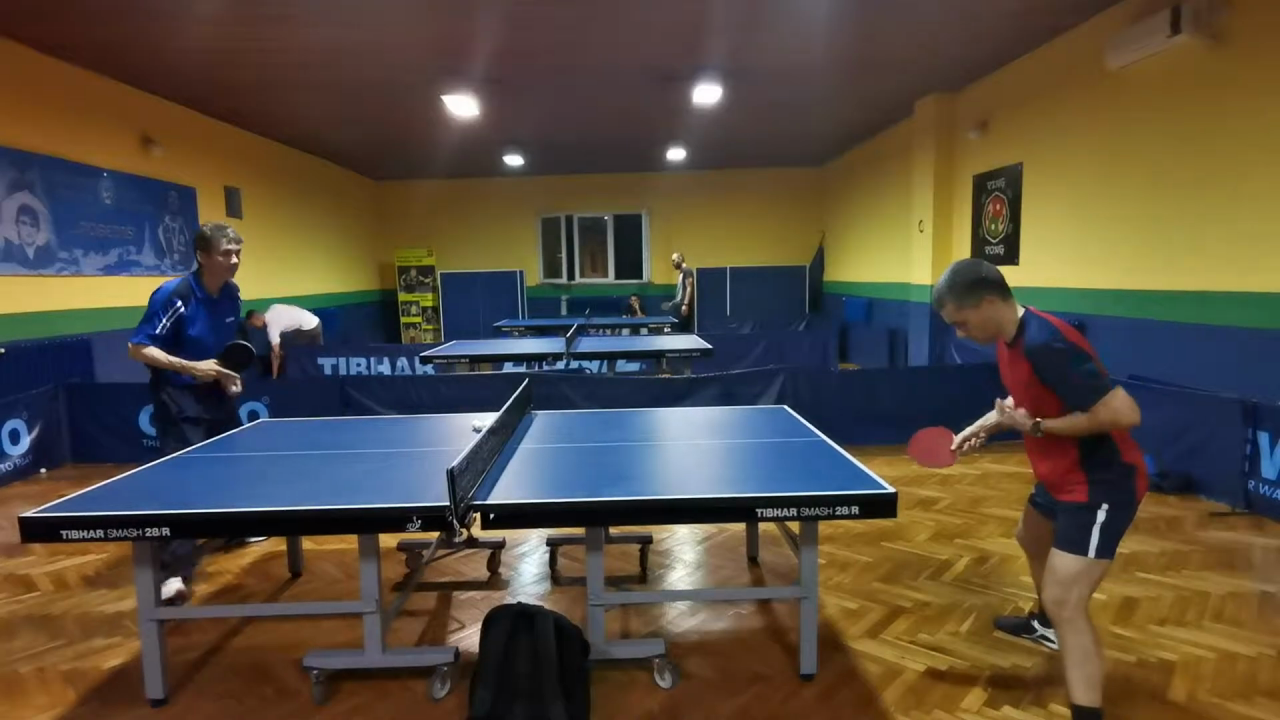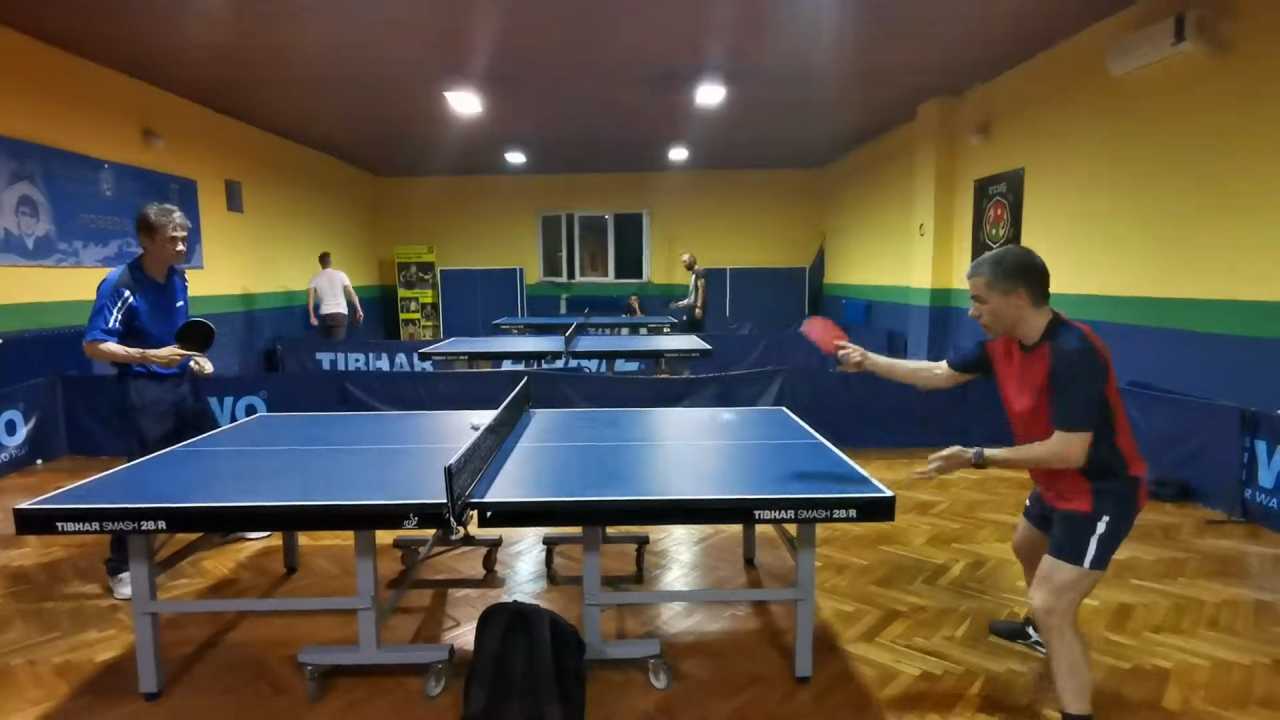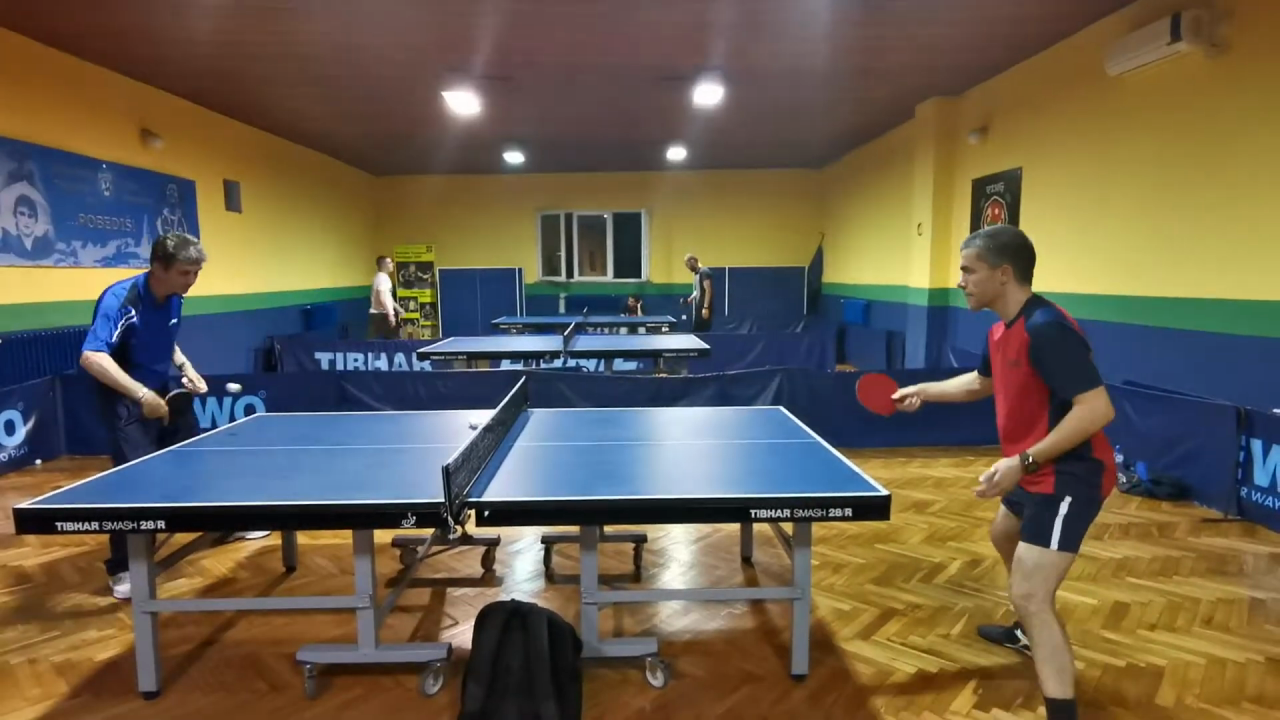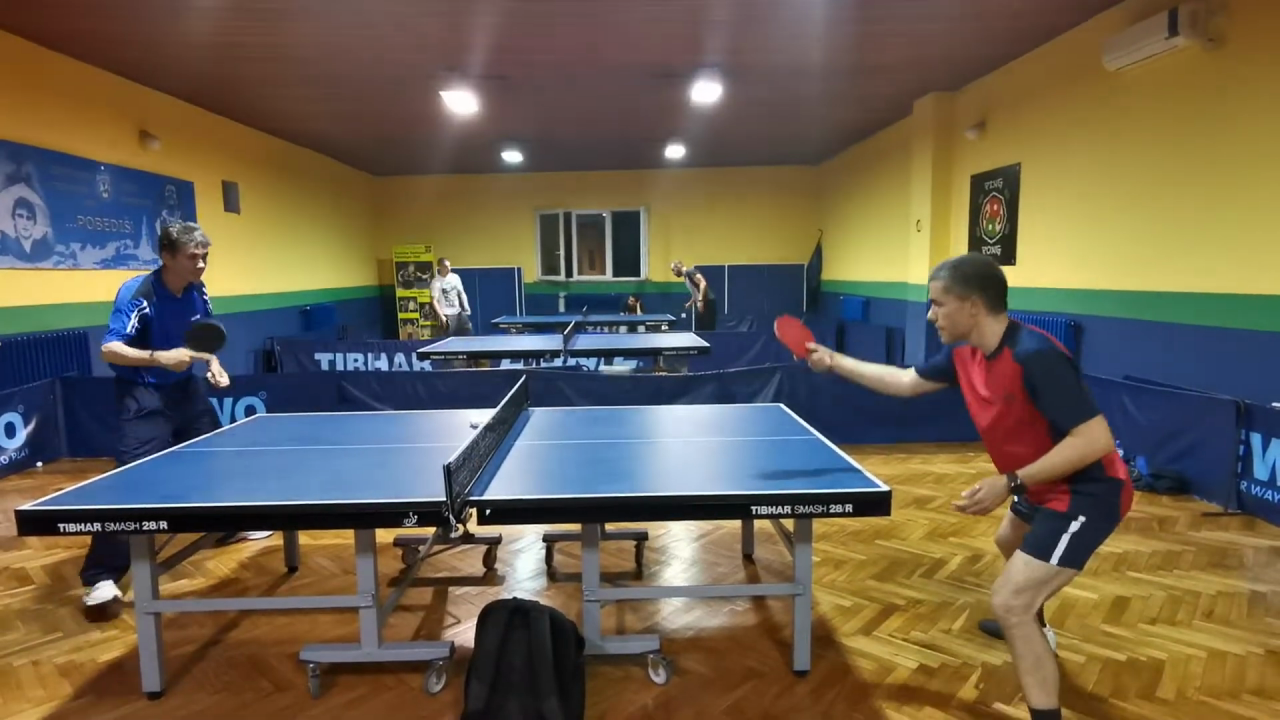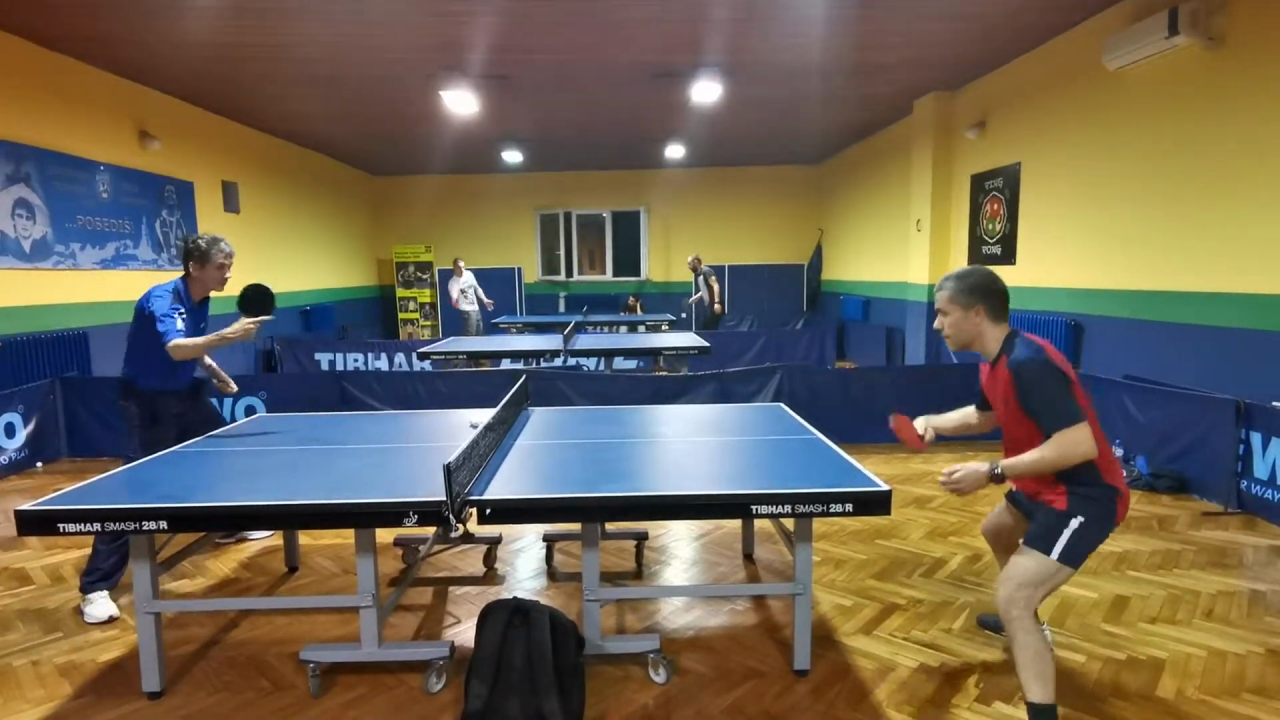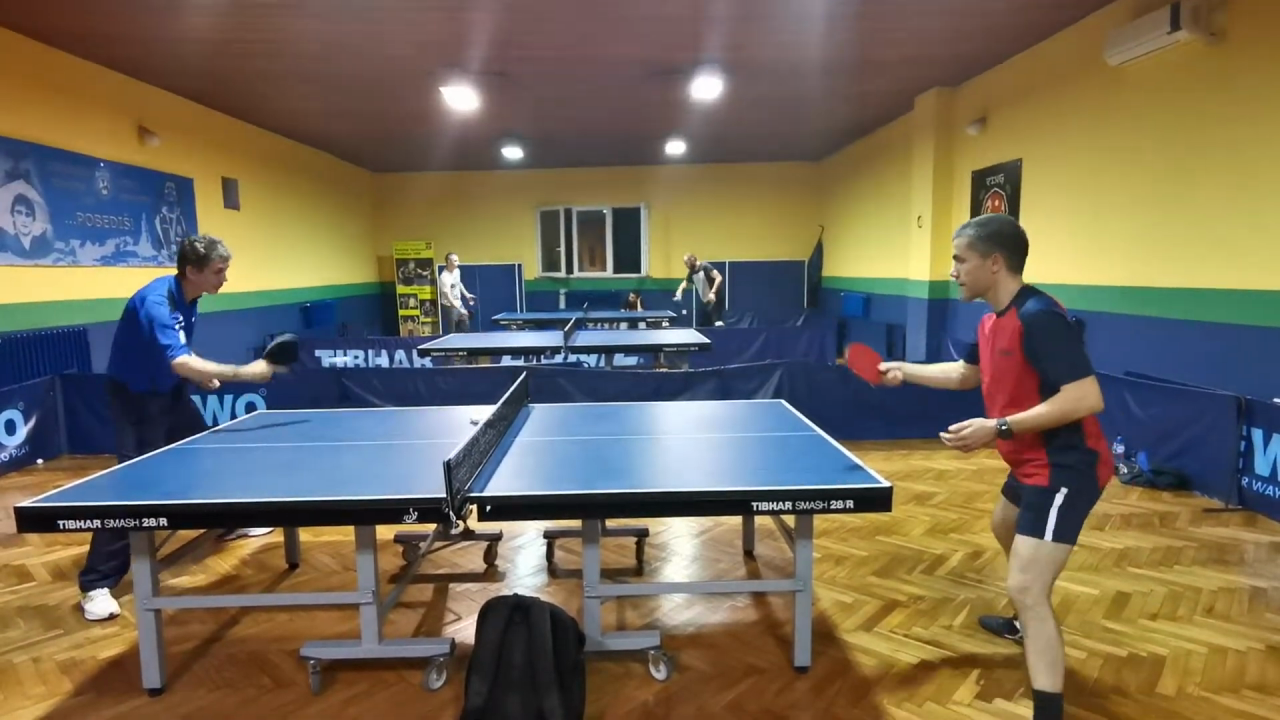
dt=0.7s
person 1, frame 1
left shoulder: (1043, 343)
right shoulder: (1011, 339)
left elbow: (1123, 412)
left wrist: (1038, 426)
right wrist: (982, 427)
left hip: (1101, 483)
right hip: (1062, 474)
left knee: (1064, 601)
right knee: (1031, 538)
right ankle: (1043, 624)
person 1, frame 2
left shoulder: (1075, 353)
right shoulder: (1001, 343)
left elbow: (1069, 451)
right elbow: (943, 374)
left wrist: (976, 457)
right wrist: (870, 361)
left hip: (1102, 494)
right hip: (1056, 485)
left knee: (1052, 607)
right knee: (1027, 548)
right ankle: (1038, 629)
person 1, frame 3
left shoulder: (1047, 328)
right shoulder: (1002, 329)
left elbow: (1097, 408)
right elbow: (981, 383)
left wrist: (1023, 462)
right wrist: (923, 391)
left hip: (1068, 477)
right hip: (1037, 471)
left knee: (1032, 596)
right knee: (1005, 537)
right ankle: (1027, 633)
person 1, frame 4
left shoulder: (1035, 356)
right shoulder: (965, 354)
left elbow: (1097, 439)
right elbow: (907, 381)
left wrist: (1010, 484)
right wrist: (836, 362)
left hip: (1087, 495)
right hip: (1048, 487)
left knee: (1009, 601)
right knee: (1010, 543)
right ankle: (1035, 632)
person 1, frame 5
left shoulder: (1028, 364)
right shoulder: (992, 362)
left elbow: (1080, 444)
right elbow: (982, 416)
left wrist: (991, 472)
right wrist: (934, 423)
left hip: (1085, 498)
right hip: (1047, 487)
left knee: (1011, 598)
right knee: (995, 530)
right ankle: (1024, 625)
person 1, frame 6
left shoulder: (1040, 317)
right shoulder: (993, 320)
left elbow: (1088, 398)
right elbow: (965, 374)
left wrist: (998, 428)
right wrist: (905, 370)
left hip: (1065, 469)
right hip: (1032, 463)
left knee: (1026, 587)
right knee: (1005, 529)
right ankle: (1026, 625)
person 2, frame 1
left shoulder: (231, 293)
right shoulder: (172, 295)
right elbow: (137, 348)
left wrist: (230, 373)
right wrist: (189, 368)
left hip: (216, 393)
right hip: (179, 396)
right ankle: (172, 574)
person 2, frame 2
left shoulder: (178, 278)
right shoulder: (119, 285)
right elbow: (93, 345)
left wrist: (194, 355)
right wrist: (150, 356)
left hip: (183, 382)
right hip: (146, 389)
right ankle: (121, 567)
person 2, frame 3
left shoulder: (174, 298)
right shoulder: (119, 300)
right elbow: (91, 357)
left wrist: (186, 369)
right wrist: (141, 394)
left hip: (164, 393)
right hip: (125, 399)
right ankle: (122, 569)
person 2, frame 4
left shoulder: (198, 291)
right shoulder: (135, 293)
right elbow: (109, 349)
left wrist: (213, 363)
right wrist: (159, 358)
left hip: (187, 389)
right hip: (144, 396)
right ankle: (100, 576)
person 2, frame 5
left shoulder: (201, 301)
right shoulder: (162, 300)
right elbow: (175, 350)
left wrist: (215, 372)
right wrist: (225, 336)
left hip: (186, 394)
right hip: (148, 400)
right ankle: (96, 587)
person 2, frame 6
left shoulder: (188, 296)
right shoulder: (157, 302)
right elbow: (181, 362)
left wrist: (204, 369)
right wrist: (241, 373)
left hip: (170, 390)
right hip: (136, 397)
right ankle: (96, 584)
